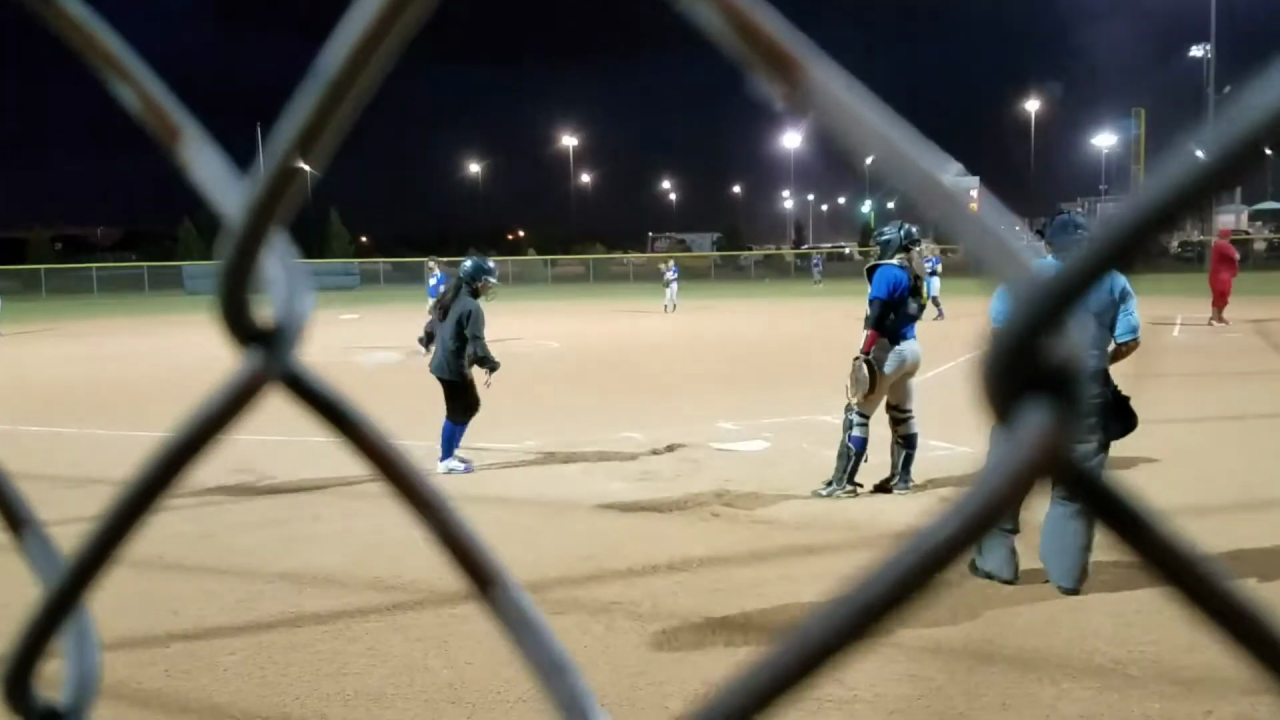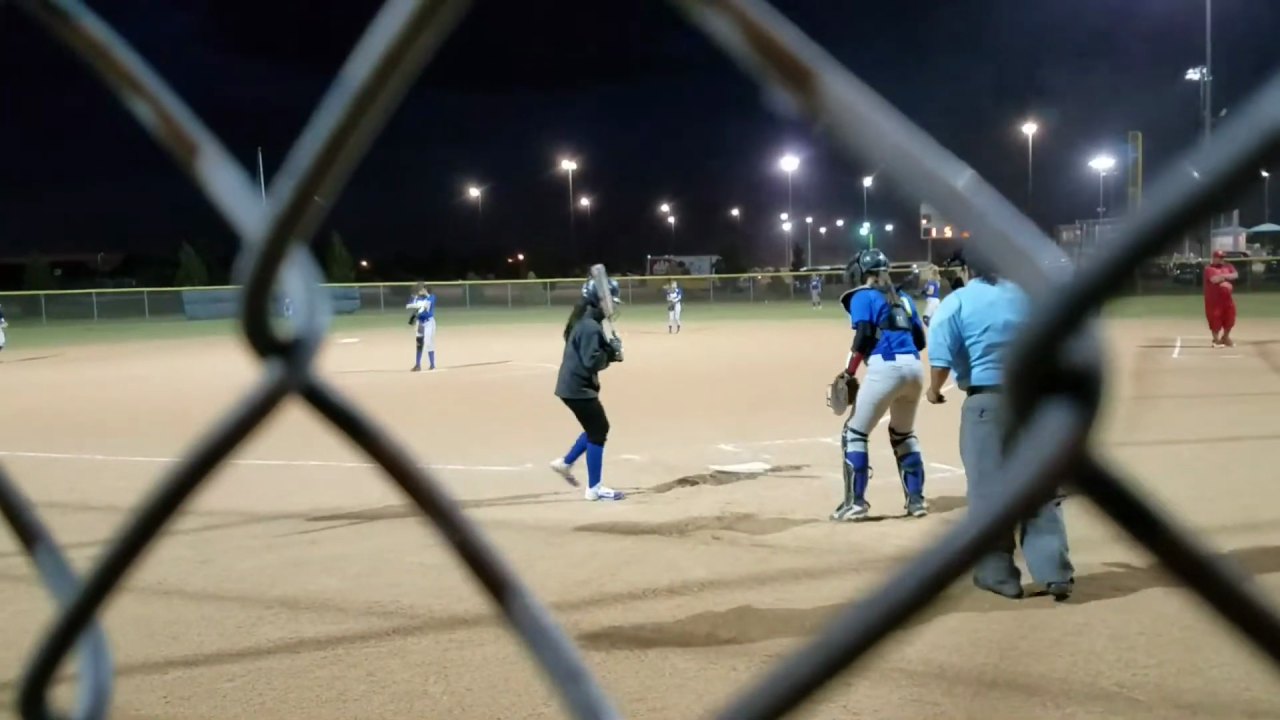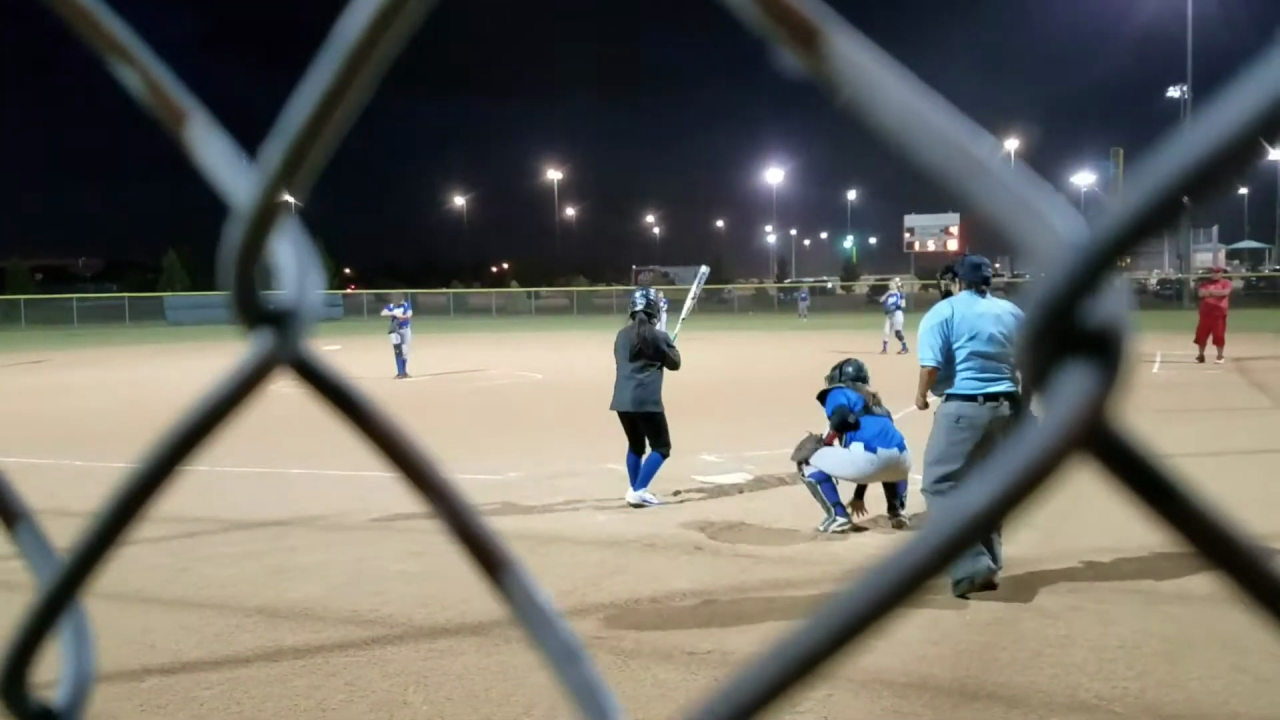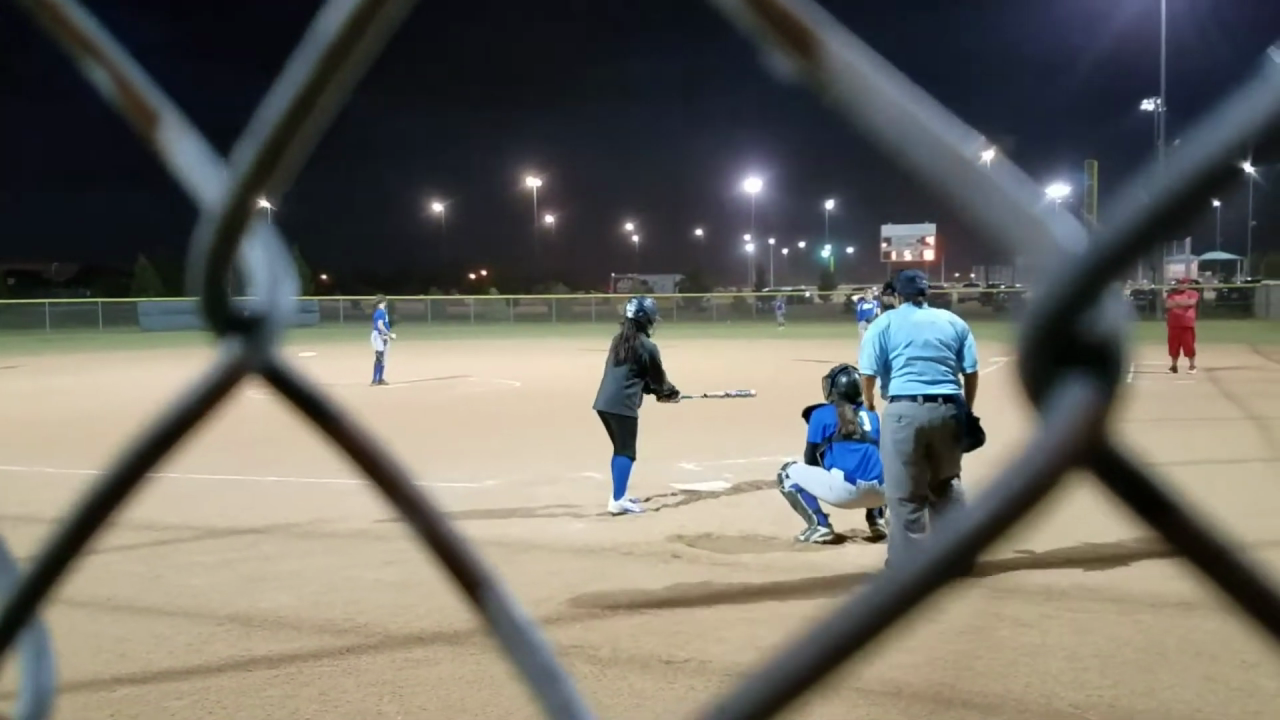
dt=1s
person 1, frame 1
right shoulder: (1114, 282)
left elbow: (1000, 327)
right elbow: (1129, 341)
right hip: (1088, 391)
right knee: (1075, 486)
left ankle: (997, 561)
right ankle: (1067, 573)
person 1, frame 2
left shoulder: (956, 303)
right shoulder: (1031, 294)
left elbow: (942, 359)
left wrist: (934, 389)
left hip: (988, 402)
left knee: (990, 489)
left ankle: (999, 574)
right ankle: (1055, 573)
person 1, frame 3
left shoulder: (944, 311)
right shoulder: (1014, 313)
left elbow: (931, 365)
left wrist: (921, 395)
right wrist: (1023, 408)
left hip: (962, 409)
right hip: (1005, 409)
left knee: (941, 486)
left ankle: (972, 566)
right ankle: (987, 566)
person 1, frame 4
left shoulder: (885, 323)
right shoulder: (954, 322)
left elbow: (868, 372)
right elbow: (971, 372)
left wrist: (868, 399)
right wrist: (967, 410)
left hip: (905, 410)
right hip: (948, 410)
left knee: (905, 492)
right knee: (946, 483)
left ankle: (908, 564)
person 2, frame 1
left shoulder: (886, 272)
right shoulder: (919, 277)
left elbow: (877, 317)
right elbow: (912, 313)
left wrist: (863, 353)
left hip: (888, 351)
right hip: (910, 349)
left knee: (857, 413)
right knee: (903, 414)
left ankle: (843, 481)
right ankle: (901, 478)
person 2, frame 2
left shoulder: (863, 296)
right shoulder: (903, 298)
left elbow: (864, 336)
right elbow: (920, 340)
left wrist: (849, 372)
left hip: (885, 369)
right hip: (913, 368)
left knee: (854, 434)
right knee: (904, 434)
left ankle: (855, 503)
right ankle: (916, 501)
person 2, frame 3
left shoulder: (837, 393)
right shoulder: (875, 401)
left elbow: (842, 419)
left wrist: (829, 440)
right wrist: (858, 496)
left hip: (868, 457)
right hip: (900, 461)
left knee: (807, 460)
left ankle: (837, 516)
right ankle: (898, 511)
person 2, frame 4
left shoulder: (821, 413)
right shoulder: (870, 414)
left elbow: (810, 459)
left hip: (845, 490)
right hip: (878, 491)
left knee: (787, 473)
left ankle: (820, 526)
right ankle: (877, 522)
person 3, frame 1
left shoulder: (450, 299)
right shoulder: (471, 307)
left elbow: (434, 326)
right elbow: (476, 343)
right wrist: (490, 366)
left hip: (447, 363)
right hip: (454, 367)
left knee: (471, 405)
right knee: (456, 413)
left ankle: (450, 450)
right ankle: (446, 460)
person 3, frame 2
left shoulder: (584, 323)
right shoulder: (590, 328)
left elbow: (594, 354)
right elbow: (592, 362)
left wrist: (613, 349)
right wrist: (612, 349)
left hip: (576, 387)
right hip: (578, 388)
left knee: (598, 428)
right knee: (597, 433)
left ankle: (565, 462)
right ankle: (593, 488)
person 3, frame 3
left shoulder: (622, 335)
right shoulder: (659, 336)
right elbow: (674, 363)
right wrist: (673, 354)
left hip: (623, 400)
right hip: (647, 401)
left knee: (636, 445)
right knee: (661, 447)
left ankle: (635, 489)
right ankle: (638, 491)
person 3, frame 4
left shoulder: (619, 339)
right shoulder: (647, 347)
right elbow: (657, 378)
left wrist: (656, 391)
right wrist: (670, 392)
left hip: (604, 402)
right hip: (622, 404)
left knee: (620, 449)
right knee: (626, 452)
left ankle: (619, 495)
right ankle: (618, 501)
